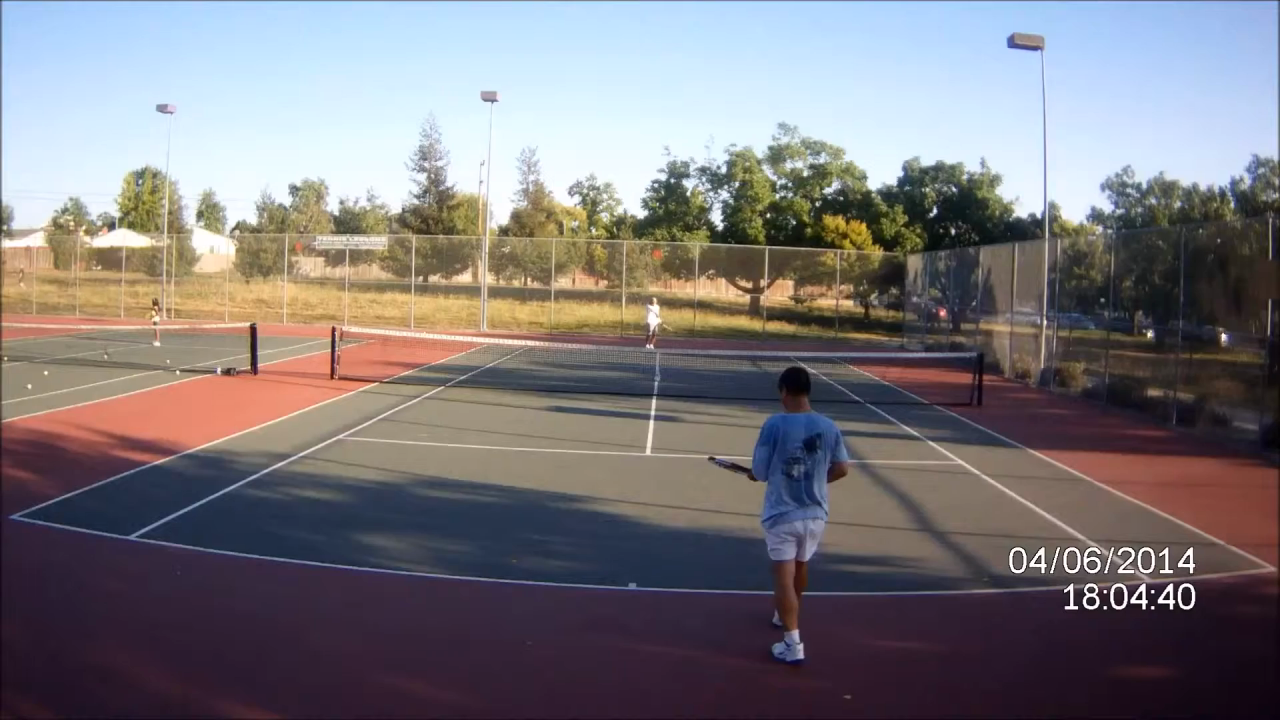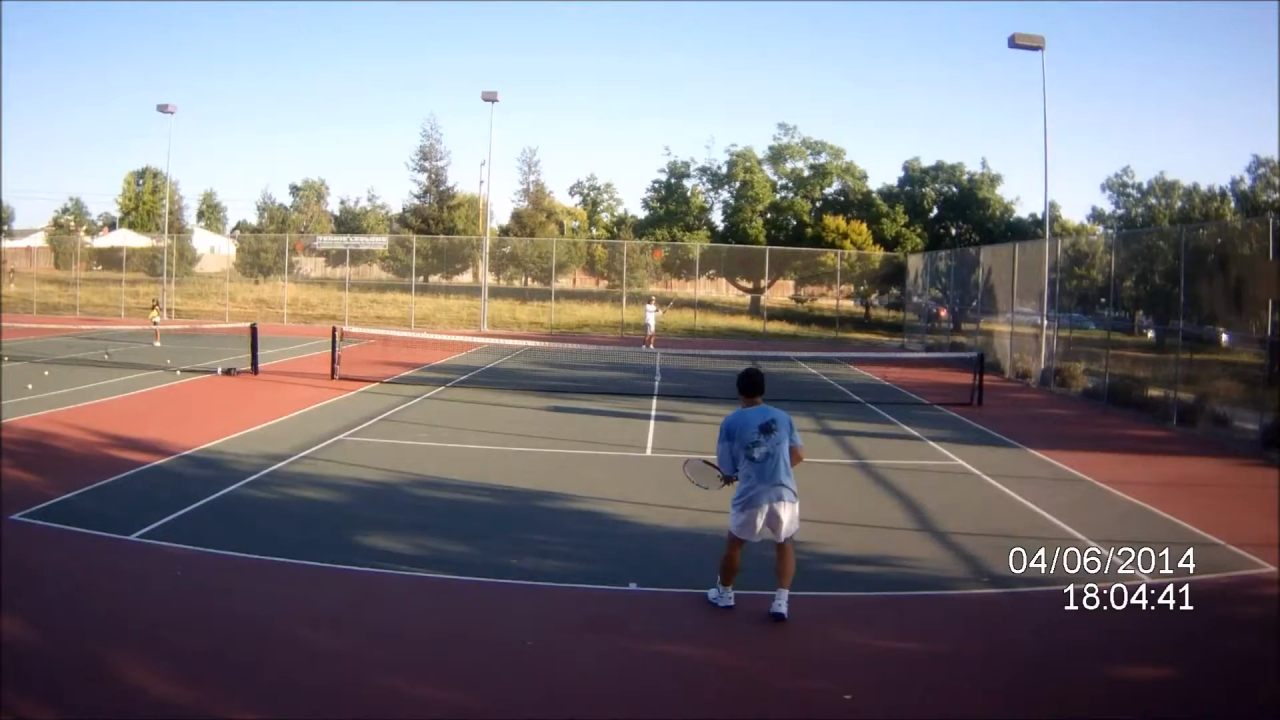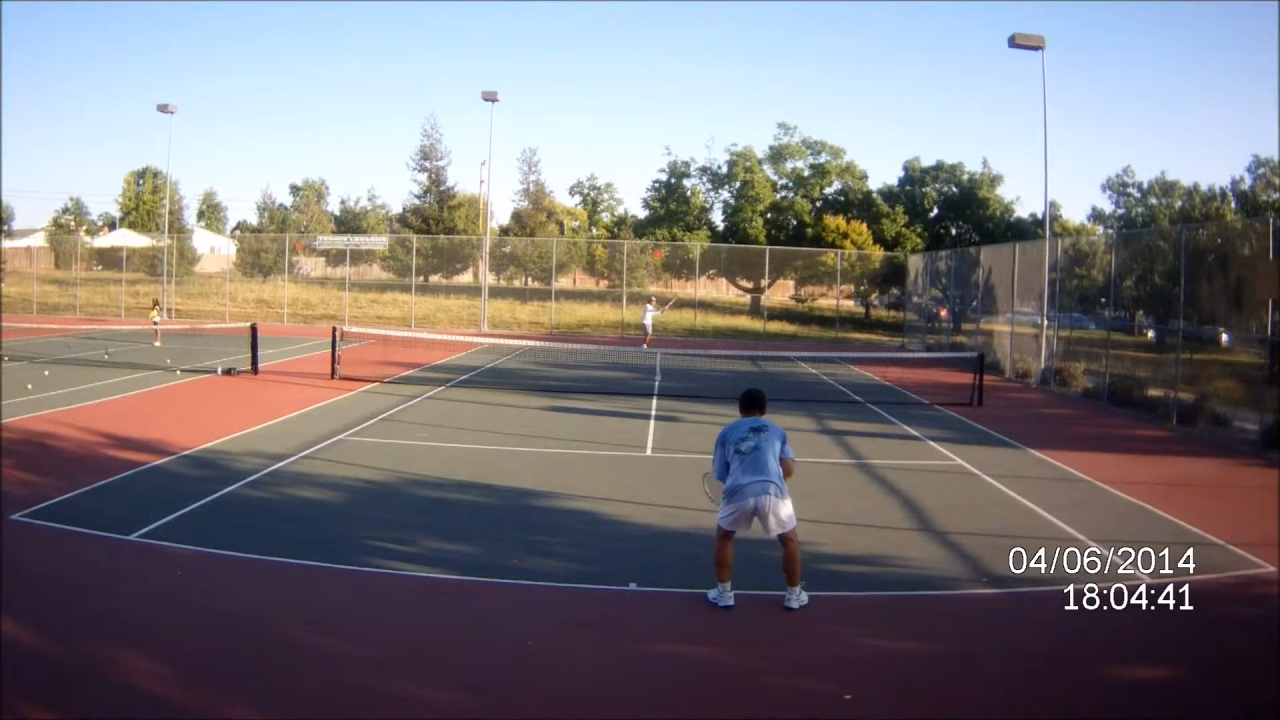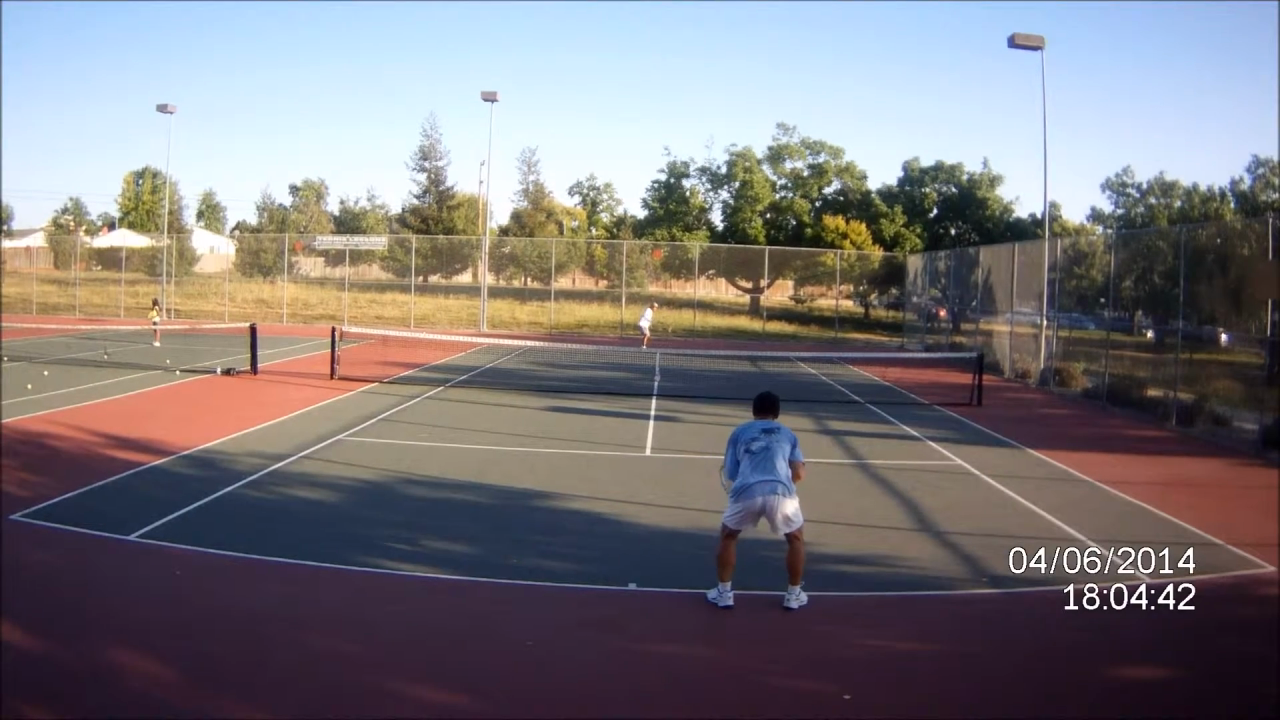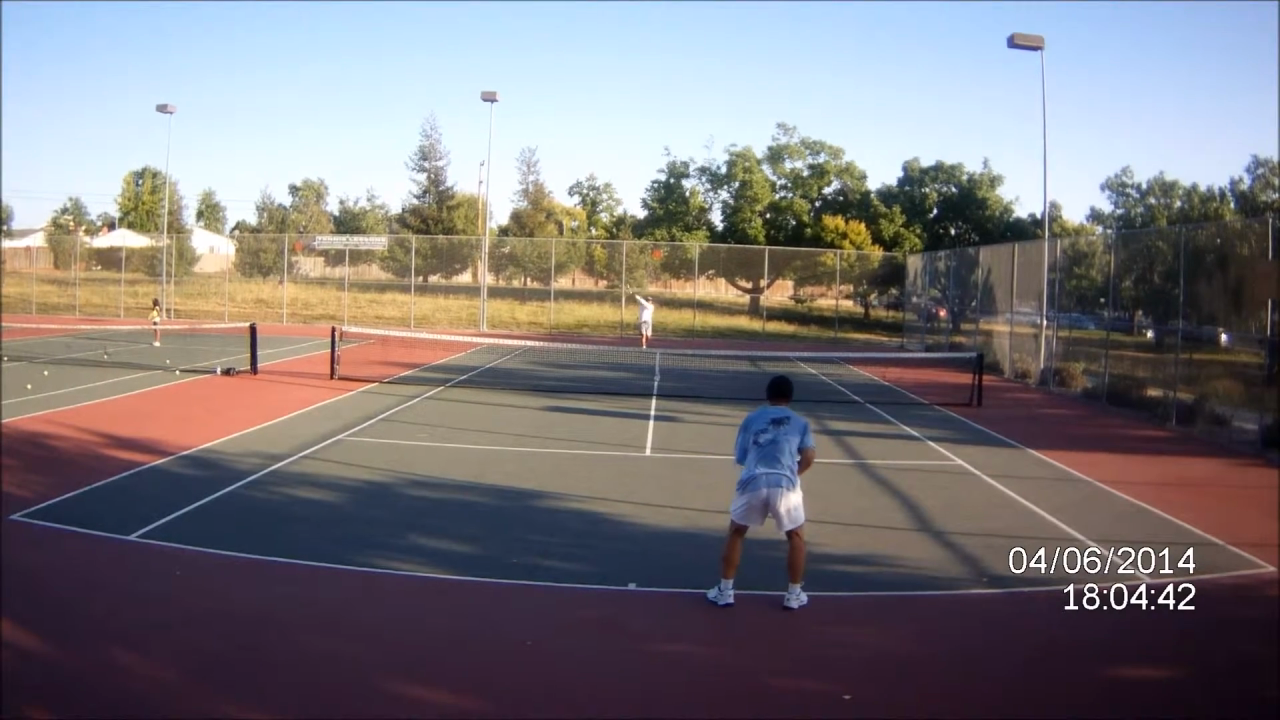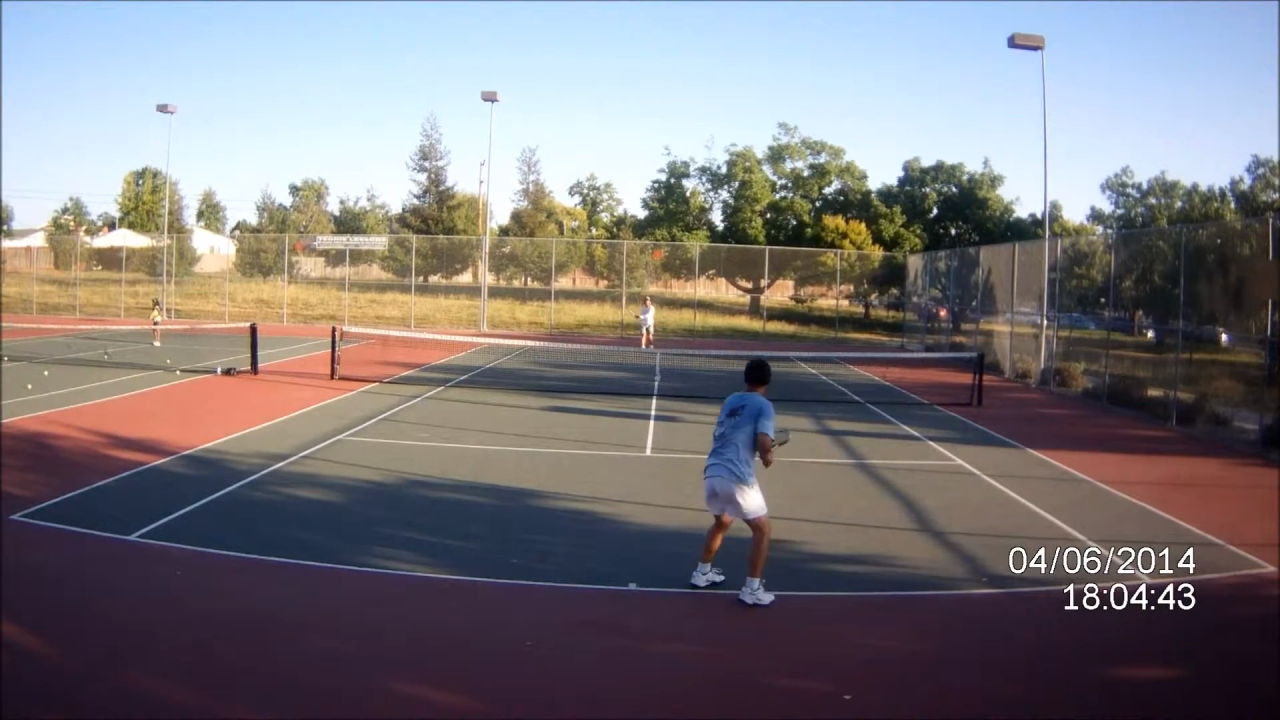
dt=0.5s
person 1, frame 1
left shoulder: (774, 425)
right shoulder: (829, 428)
left elbow: (759, 473)
right elbow: (841, 470)
left hip: (782, 514)
right hip: (815, 513)
left knee: (784, 576)
right knee: (800, 566)
left ankle: (792, 644)
right ankle: (785, 618)
person 1, frame 2
left shoulder: (731, 422)
right shoulder: (783, 418)
left elbow: (727, 470)
right elbow: (797, 456)
left hip: (750, 496)
right hip: (784, 493)
left knee: (734, 545)
right knee: (785, 547)
left ankle: (724, 593)
right ankle: (781, 600)
person 1, frame 3
left shoulder: (727, 432)
right shoulder: (777, 430)
left elbow: (720, 475)
right elbow: (789, 469)
left hip: (738, 492)
right hip: (772, 491)
left knee: (723, 537)
right knee: (790, 541)
left ankle: (724, 592)
right ankle: (794, 594)
person 1, frame 4
left shoulder: (739, 432)
right shoulder: (788, 434)
left elbow: (731, 473)
right elbow: (799, 473)
left hip: (746, 492)
right hip: (780, 491)
left knee: (727, 537)
right knee: (796, 540)
left ankle: (724, 592)
right ankle: (794, 595)
person 1, frame 5
left shoulder: (751, 418)
right shoulder: (800, 422)
left elbow: (740, 458)
right elbow: (809, 457)
left hip: (752, 483)
right hip: (785, 486)
left knee: (735, 535)
right knee: (796, 538)
left ankle: (725, 592)
right ankle: (794, 594)
person 1, frame 6
left shoulder: (731, 401)
right shoulder: (764, 406)
right elbow: (764, 443)
left wrist: (754, 450)
right wrist: (767, 456)
left hip: (713, 473)
right hip: (738, 478)
left knee: (721, 523)
right knee: (762, 530)
left ankle: (702, 573)
right ankle: (752, 589)
